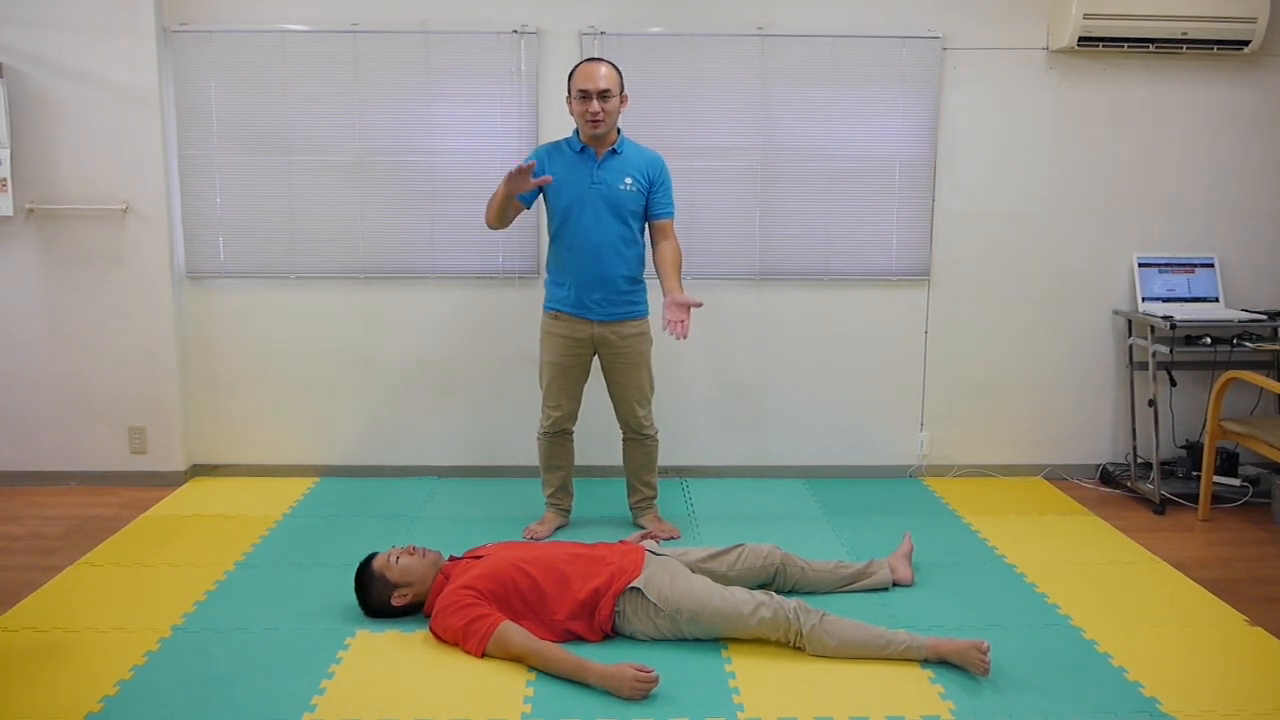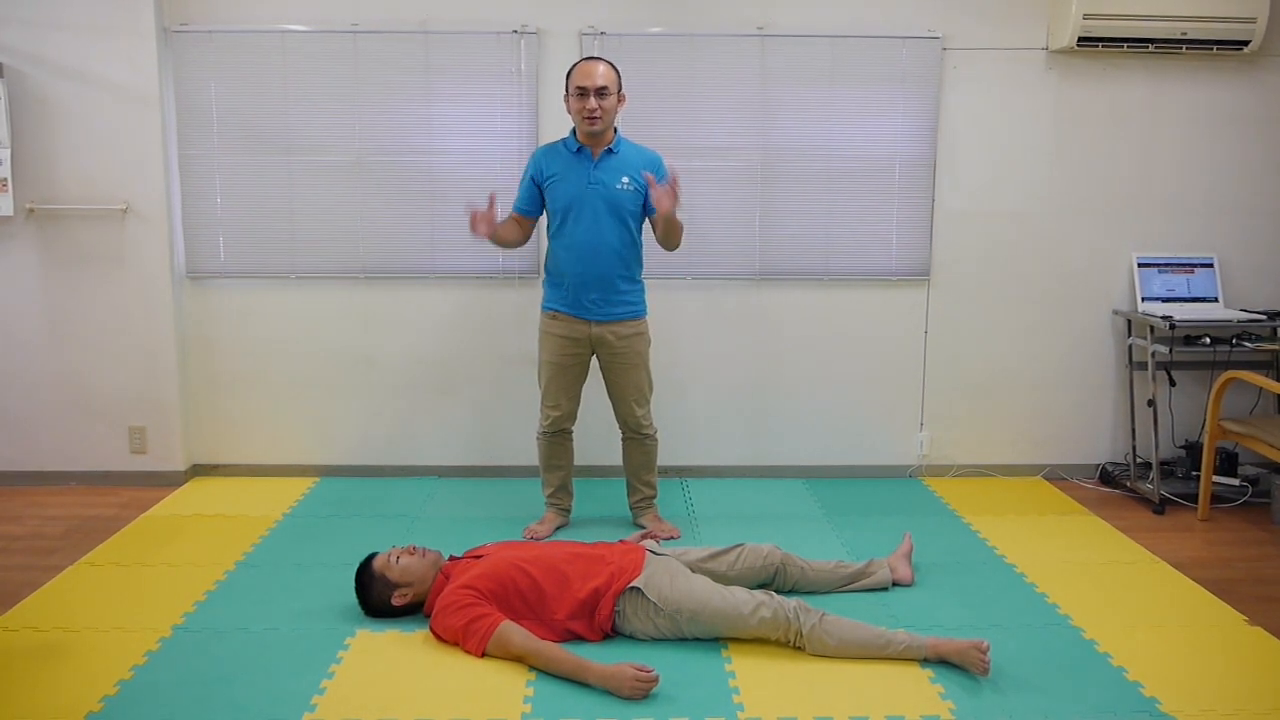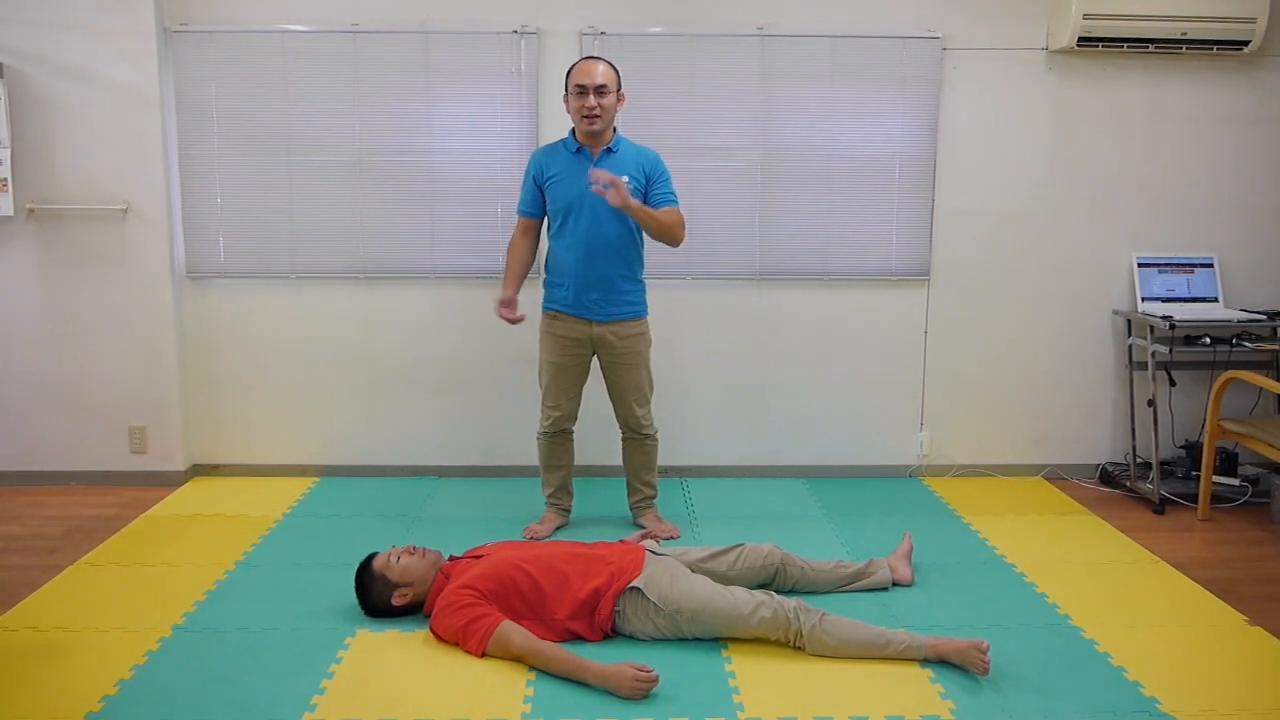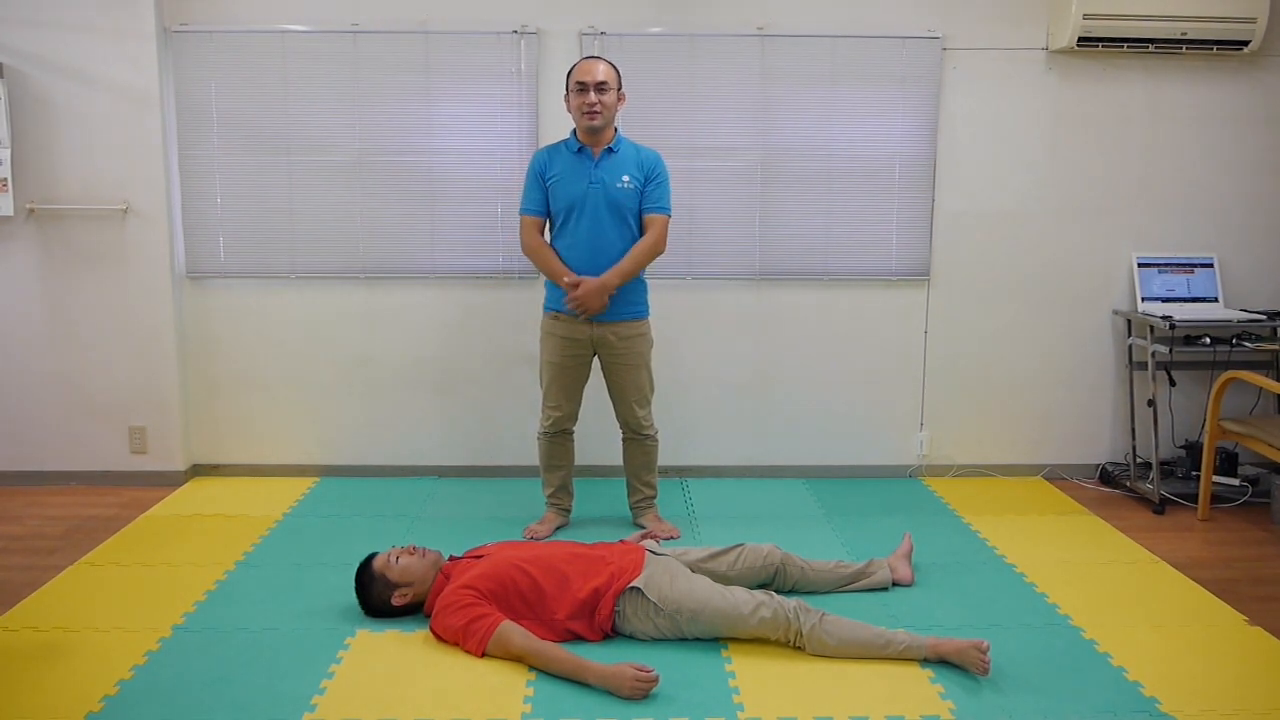
dt=0.4s
person 1, frame 1
left shoulder: (469, 562)
right shoulder: (453, 610)
right elbow: (524, 647)
left wrist: (620, 544)
right wrist: (601, 676)
left hip: (636, 560)
right hip: (633, 600)
left knee: (769, 560)
right knee: (785, 617)
left ankle: (886, 570)
right ankle: (934, 647)
person 1, frame 2
left shoulder: (469, 561)
right shoulder: (453, 609)
right elbow: (525, 646)
left wrist: (620, 544)
right wrist: (601, 675)
left hip: (635, 560)
right hip: (633, 600)
left knee: (767, 560)
right knee: (784, 617)
left ankle: (886, 570)
right ankle: (934, 647)
person 1, frame 3
left shoulder: (469, 561)
right shoulder: (453, 609)
right elbow: (524, 646)
left wrist: (621, 544)
right wrist: (602, 675)
left hip: (637, 560)
right hip: (633, 600)
left knee: (768, 559)
right knee: (785, 617)
left ankle: (886, 570)
right ankle: (934, 647)
person 1, frame 4
left shoulder: (470, 561)
right shoulder: (454, 609)
right elbow: (524, 647)
left wrist: (620, 544)
right wrist: (601, 675)
left hip: (636, 560)
right hip: (633, 600)
left knee: (768, 560)
right knee: (785, 617)
left ankle: (885, 570)
right ankle: (934, 647)
person 2, frame 1
left shoulder: (650, 164)
right shoulder: (546, 159)
left elbow: (664, 237)
right elbow: (495, 220)
left wrist: (674, 293)
right wrist: (509, 189)
left hip: (628, 318)
right hip: (563, 316)
left knee: (639, 423)
right knee: (555, 421)
left ankle: (646, 508)
right ankle: (556, 508)
person 2, frame 2
left shoulder: (646, 162)
right shoulder: (544, 161)
left elbow: (669, 240)
right elbow: (519, 229)
left wrist: (668, 215)
right wrist: (493, 229)
left hip: (625, 317)
right hip: (560, 316)
left knee: (638, 422)
right knee: (554, 421)
left ankle: (645, 507)
right ankle: (556, 507)
person 2, frame 3
left shoulder: (646, 162)
right shoulder: (544, 162)
left elbow: (676, 234)
right elbow: (526, 233)
left wrist: (629, 205)
right wrist: (510, 290)
left hip: (625, 317)
right hip: (561, 316)
left knee: (638, 423)
right knee: (555, 421)
left ankle: (645, 507)
right ankle: (556, 507)
person 2, frame 4
left shoulder: (647, 162)
right shoulder: (545, 162)
left elbow: (656, 239)
right elbow: (530, 236)
left wrist: (604, 284)
right wrist: (571, 286)
left hip: (628, 317)
right hip: (562, 315)
left knee: (638, 423)
right knee: (555, 421)
left ankle: (645, 507)
right ankle: (556, 507)
